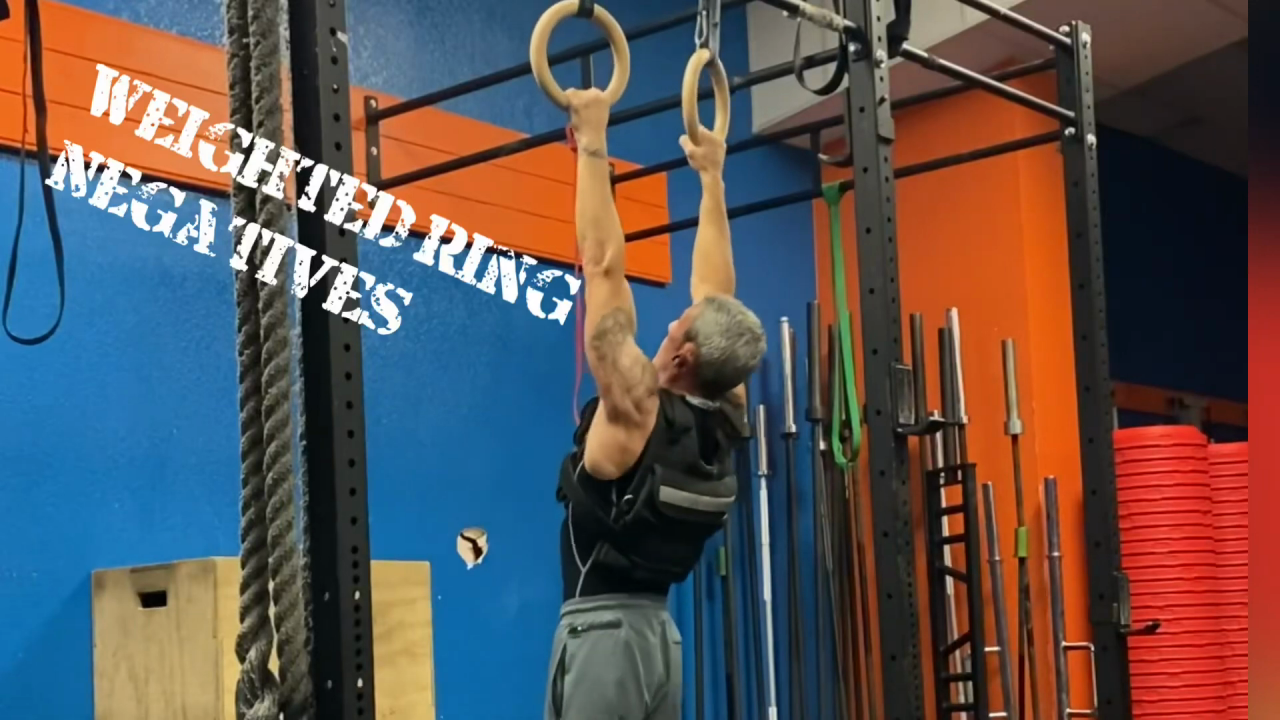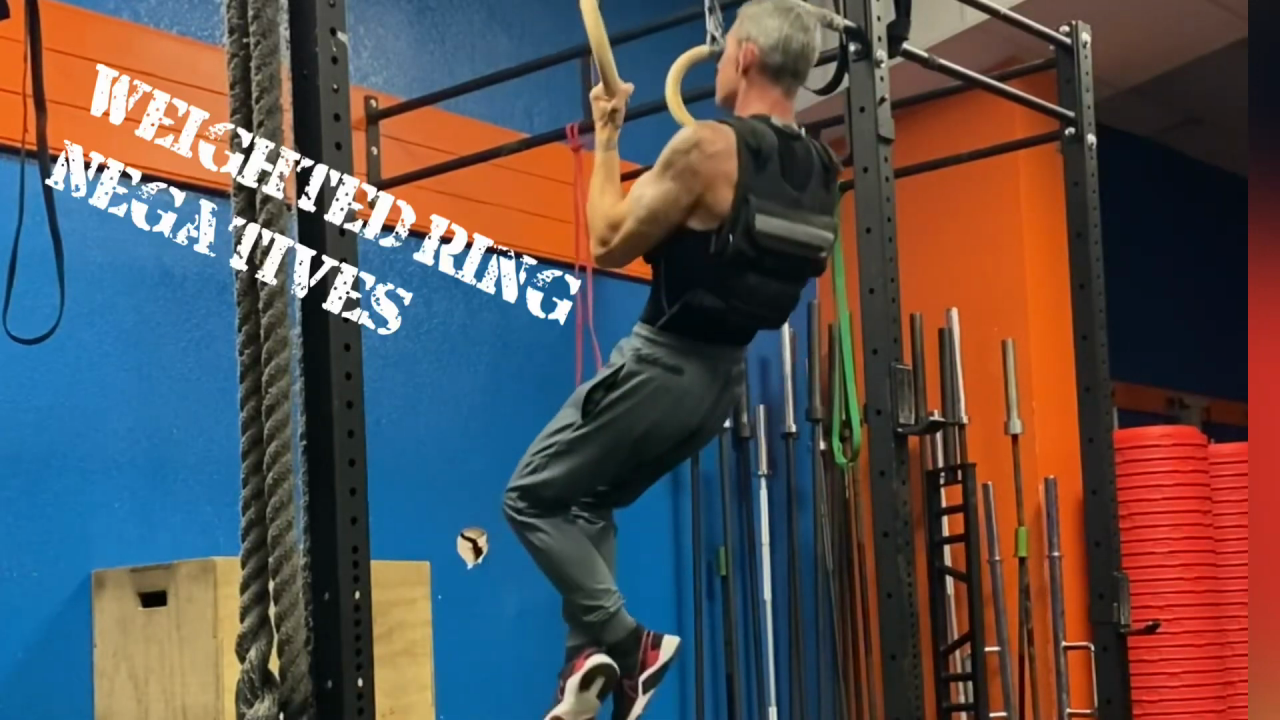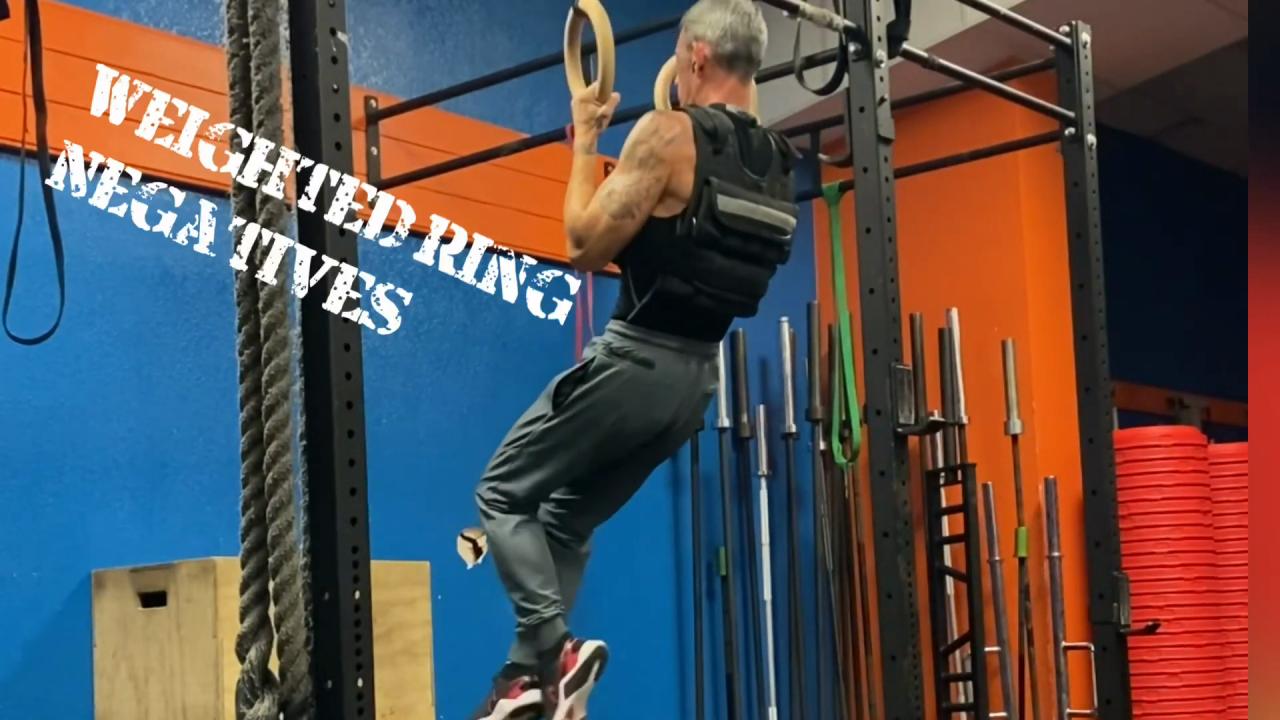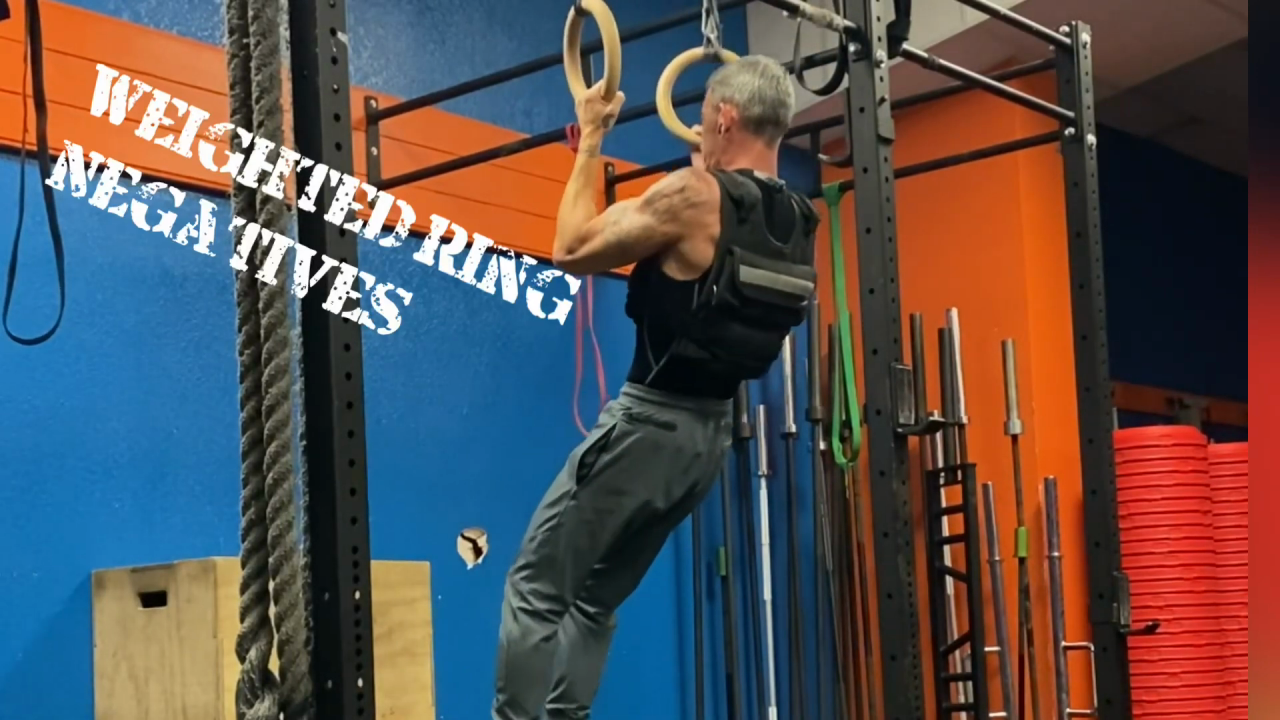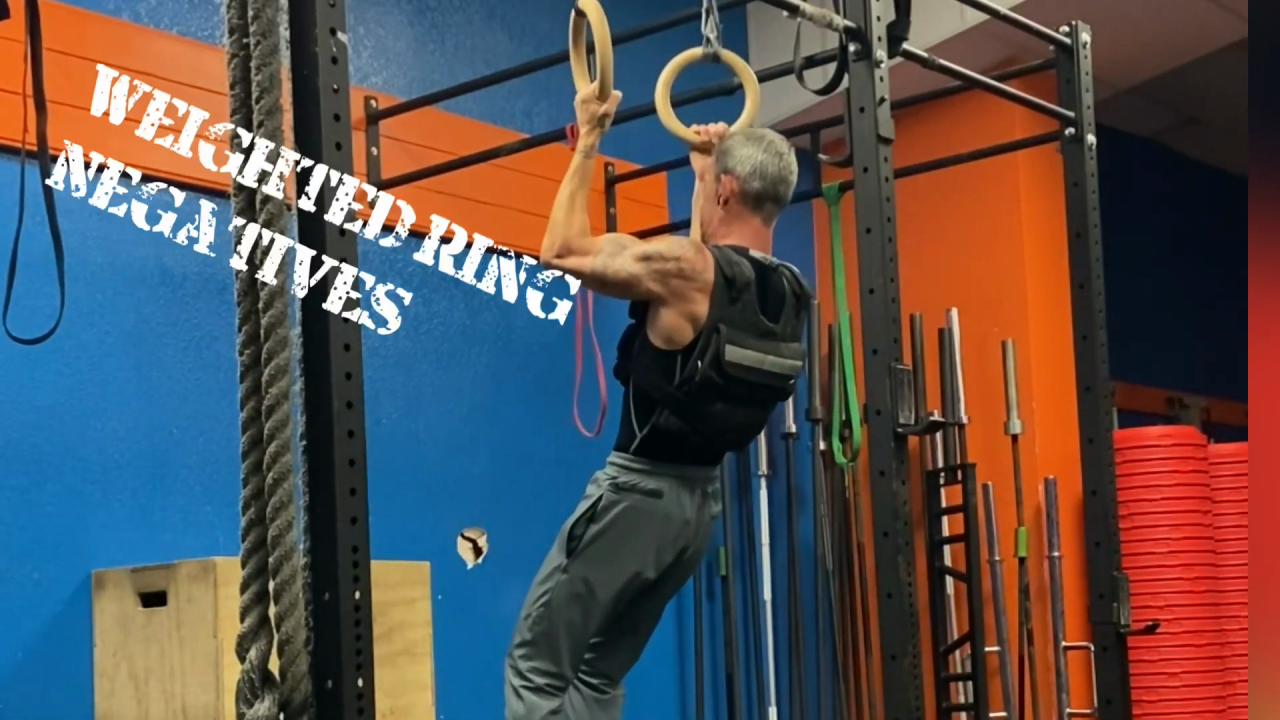
dt=1s
person 1, frame 1
left shoulder: (637, 411)
right shoulder: (727, 419)
left elbow: (604, 267)
right elbow: (717, 295)
left wrist: (592, 142)
right wrist: (711, 177)
left hip: (600, 634)
right hip: (658, 636)
person 1, frame 2
left shoulder: (707, 146)
right shoulder: (817, 172)
left elbow: (608, 244)
left wrist: (605, 140)
left hip: (661, 367)
right hip: (720, 376)
left knee: (533, 497)
right knee: (589, 502)
left ankle: (624, 642)
right ankle: (591, 657)
person 1, frame 3
left shoulder: (670, 133)
right shoulder: (774, 165)
left elbow: (585, 245)
left wrist: (584, 140)
left hip: (633, 361)
right hip: (695, 374)
left knee: (505, 493)
right knee: (569, 516)
left ankle: (553, 653)
person 1, frame 4
left shoulder: (695, 195)
right shoulder: (796, 223)
left elbow: (571, 249)
left wrist: (590, 140)
right wrist: (709, 161)
left hip: (648, 425)
right hip: (708, 431)
left knee: (535, 592)
right knee: (593, 600)
person 1, frame 5
left shoulder: (686, 269)
right shoulder: (788, 293)
left elbow: (561, 251)
left wrist: (587, 142)
right wrist: (703, 169)
left hip: (637, 494)
right hip: (699, 500)
left knee: (536, 667)
